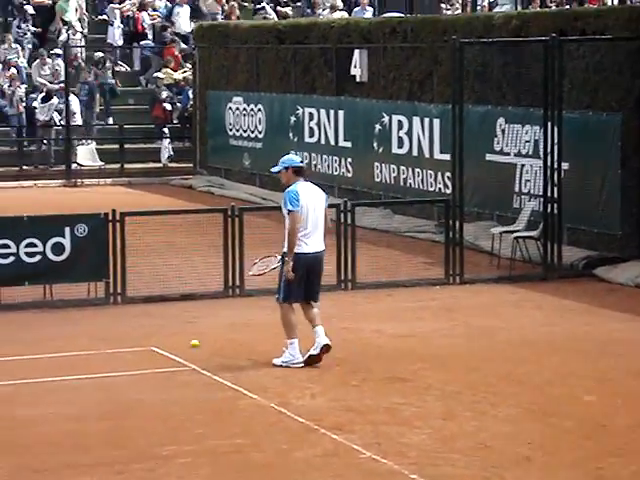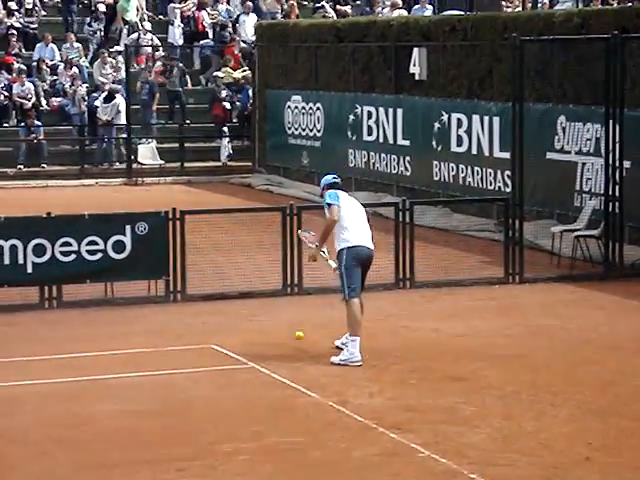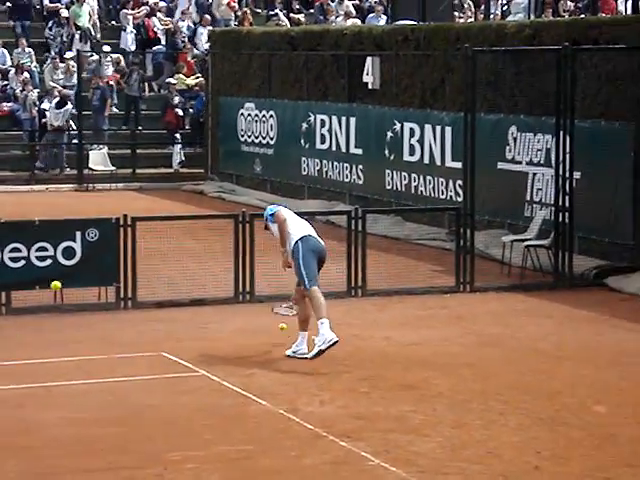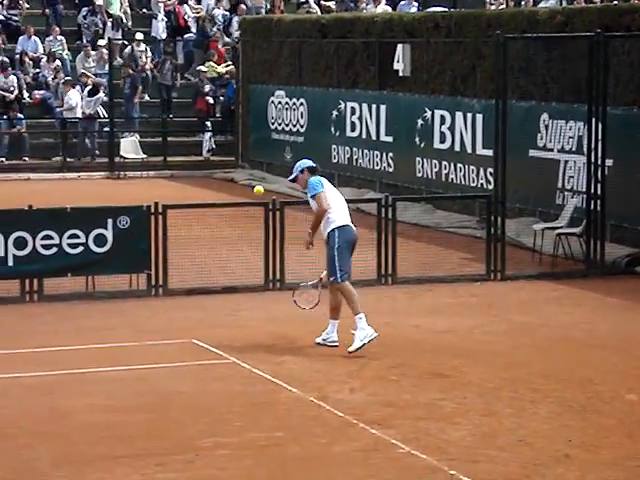
dt=0.4s
person 1, frame 1
left shoulder: (292, 192)
right shoulder: (319, 191)
left elbow: (294, 228)
right elbow: (326, 224)
left wrist: (288, 260)
left hip: (299, 254)
right hip: (318, 252)
left knee: (285, 302)
right knee: (308, 302)
left ankle: (293, 354)
right ankle: (321, 338)
person 1, frame 2
left shoulder: (332, 194)
right shoulder: (355, 202)
left elbow: (333, 218)
left wrist: (318, 247)
left hip: (350, 249)
right hip: (368, 249)
left knee: (351, 298)
right knee: (355, 295)
left ankle: (353, 352)
right ankle: (350, 339)
person 1, frame 3
left shoulder: (272, 211)
left elbow: (283, 219)
right elbow: (302, 270)
left wrist: (284, 251)
right wrist: (298, 293)
left hip: (305, 245)
right hip: (318, 246)
left knee: (312, 289)
right knee: (303, 293)
left ankle: (326, 334)
right ankle: (300, 346)
person 1, frame 4
left shoulder: (314, 181)
right shoulder: (326, 186)
left elbow: (322, 207)
left wrist: (311, 233)
left hip: (338, 232)
right hip: (345, 232)
left knee: (340, 281)
right knee: (333, 283)
left ankle: (363, 328)
right ankle: (331, 333)
